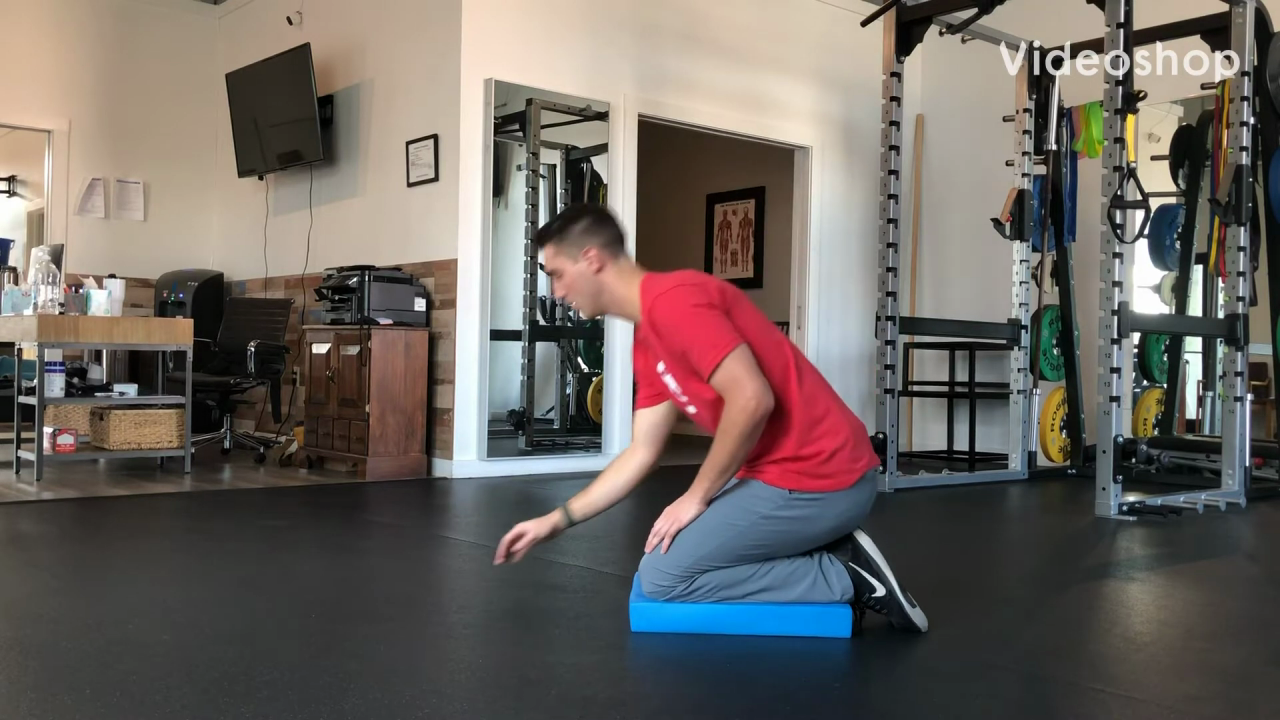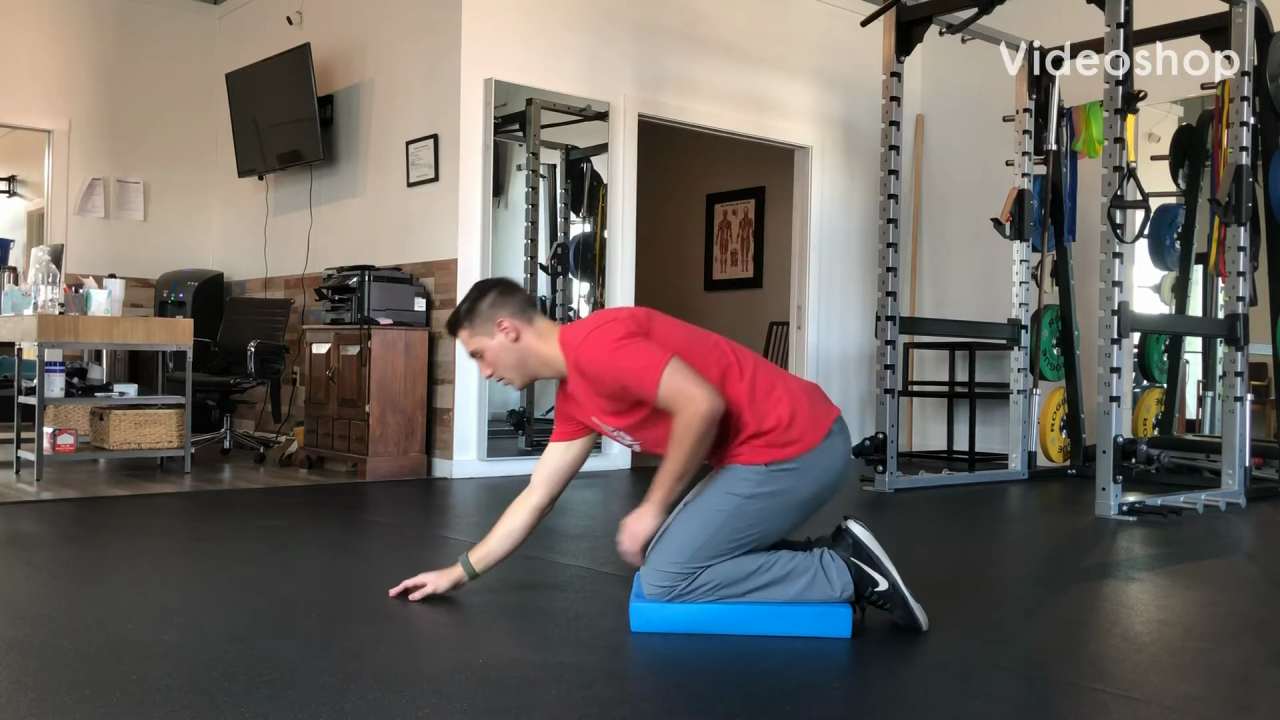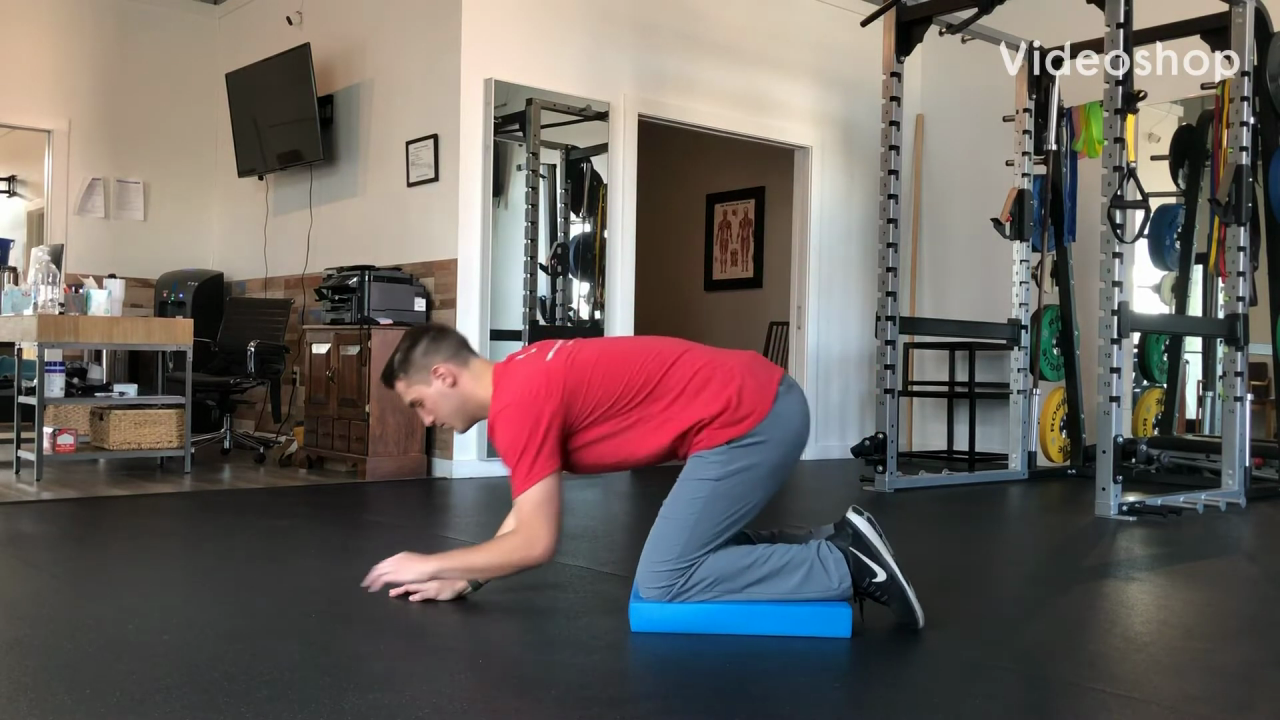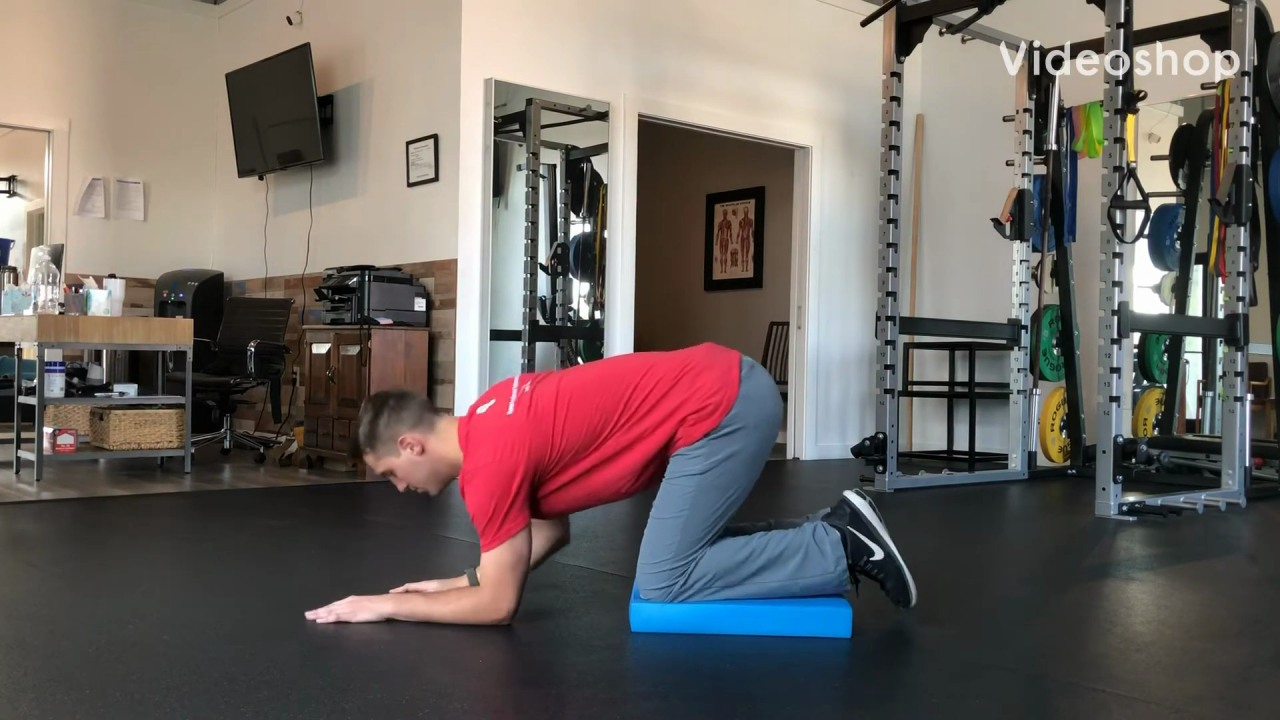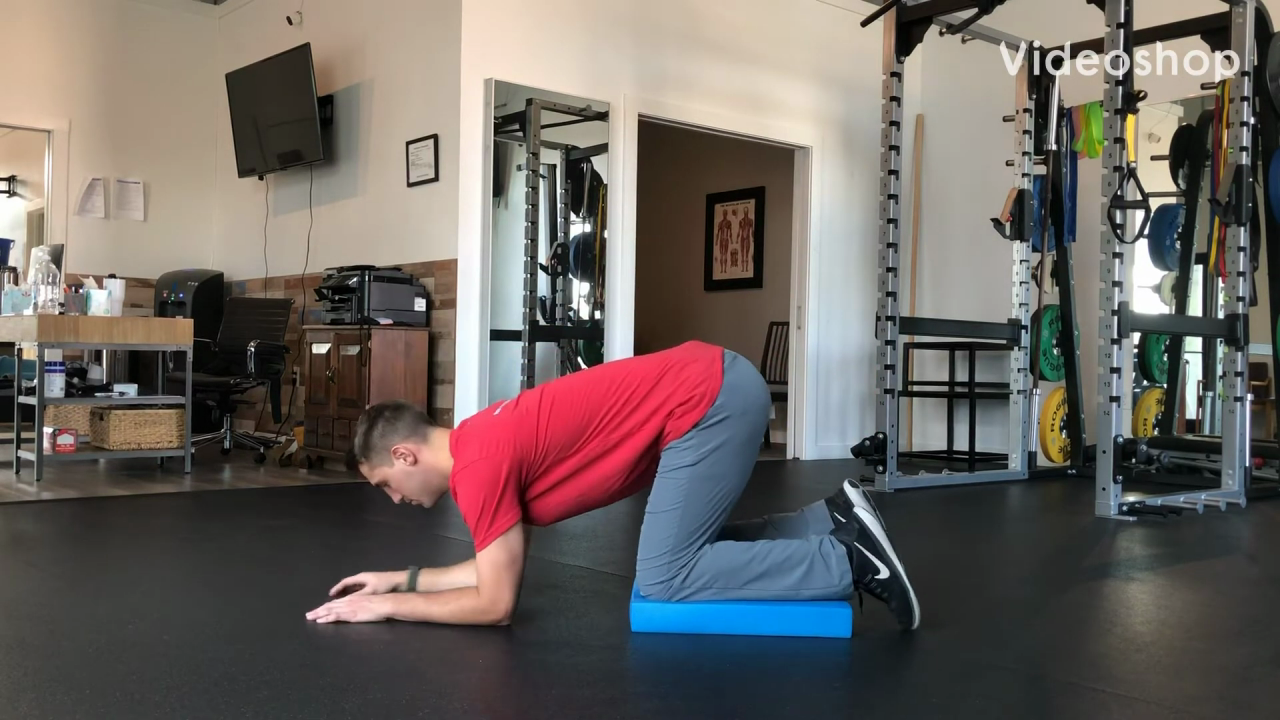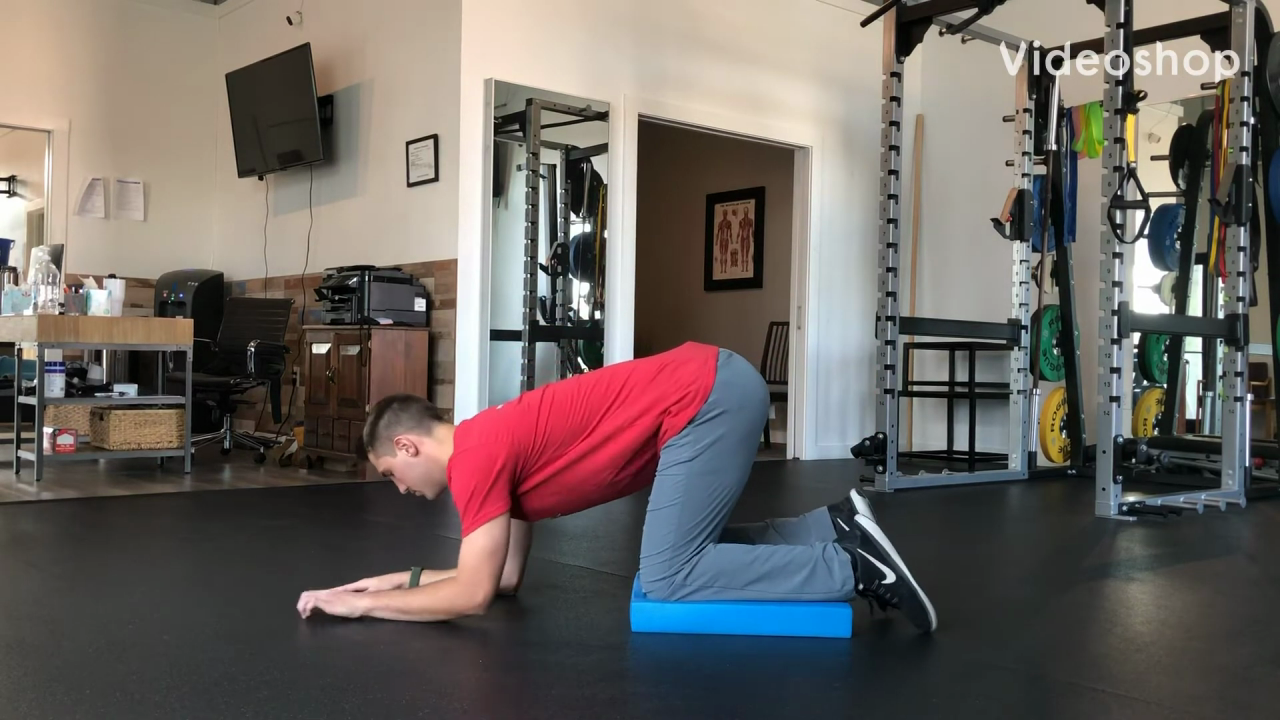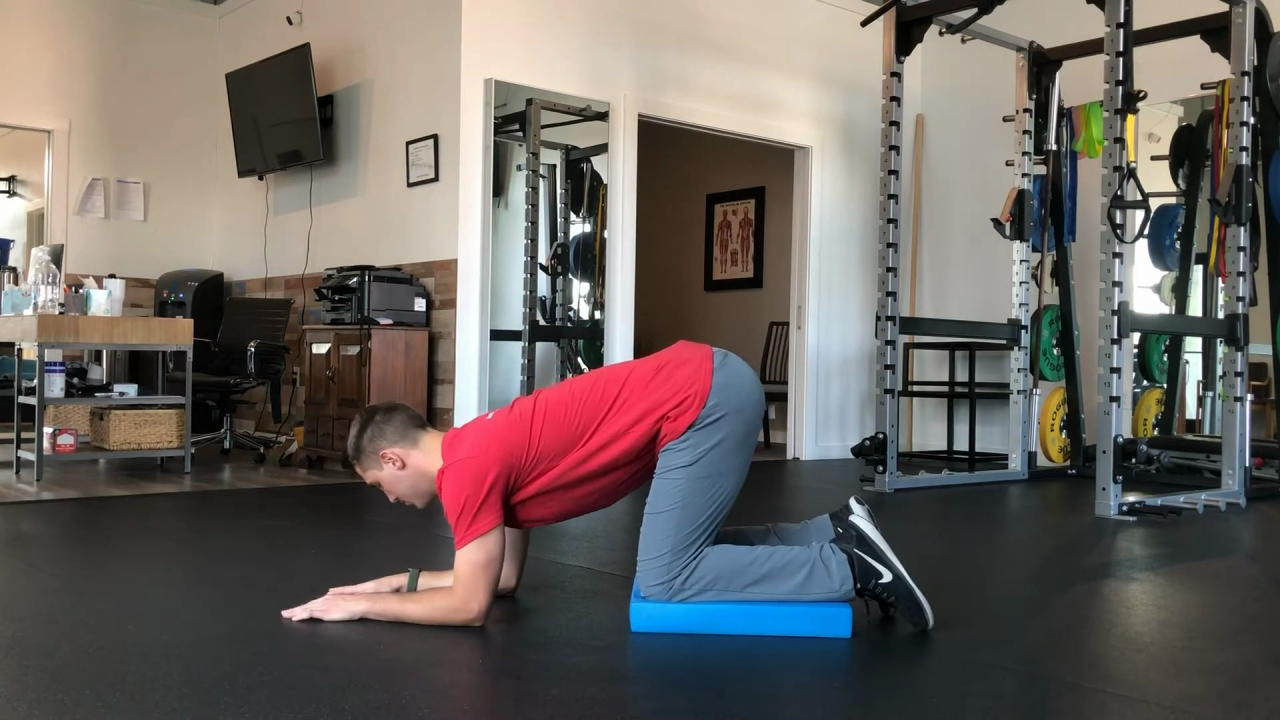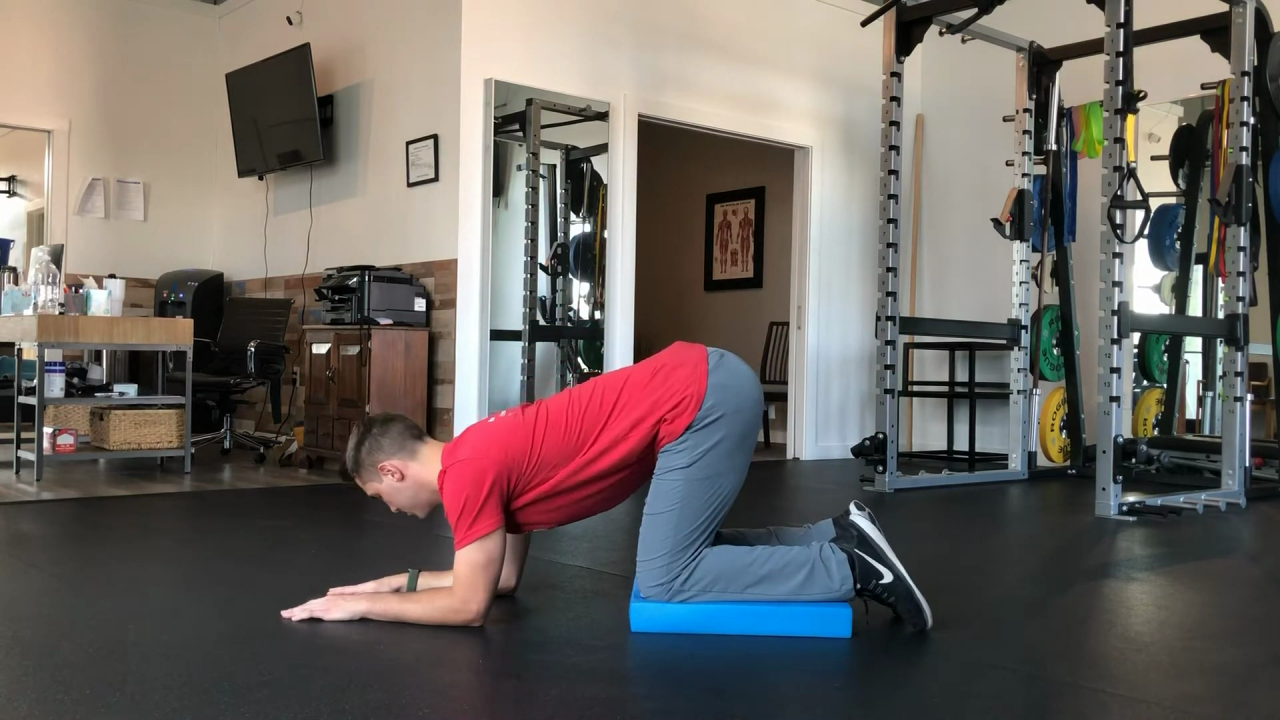
dt=0.4s
person 1, frame 1
left shoulder: (673, 299)
right shoulder: (647, 342)
left elbow: (752, 401)
right elbow: (642, 453)
left wrist: (696, 498)
right wrist: (557, 520)
left hip: (819, 478)
right hip: (801, 472)
left knee: (662, 578)
right knee: (672, 551)
left ankle: (842, 578)
right ankle: (836, 558)
person 1, frame 2
left shoulder: (594, 342)
right shoulder: (575, 395)
left elbow: (702, 405)
right elbow: (536, 497)
left wrist: (654, 507)
right wrist: (458, 572)
left hip: (795, 446)
right hip: (790, 446)
left knee: (664, 580)
right knee: (671, 553)
left ankle: (843, 575)
right ankle: (832, 556)
person 1, frame 3
left shoulder: (518, 403)
right shoulder: (524, 379)
left elbow: (538, 542)
right elbow: (527, 511)
left wrist: (434, 563)
right wrist: (460, 580)
left hip: (750, 421)
right hip: (764, 402)
left knee: (662, 584)
right knee: (689, 551)
left ankle: (845, 567)
right ankle: (835, 543)
person 1, frame 4
left shoulder: (488, 462)
right shoulder: (490, 416)
left elbow: (499, 604)
right elbow: (552, 530)
left wrist: (387, 605)
right wrist: (463, 582)
left hip: (724, 409)
right hip: (733, 384)
left knee: (664, 585)
right knee: (684, 550)
left ankle: (842, 549)
right ankle: (833, 529)
person 1, frame 5
left shoulder: (478, 464)
right shoulder: (488, 442)
left elbow: (496, 603)
right elbow: (498, 567)
left wrist: (386, 606)
right wrist: (405, 578)
left hip: (710, 400)
right hip: (721, 384)
left knee: (664, 580)
right knee: (685, 551)
left ankle: (847, 560)
right ankle: (835, 522)
person 1, frame 6
left shoulder: (476, 457)
right shoulder: (497, 449)
left elbow: (472, 594)
right elbow: (504, 574)
left wrist: (368, 602)
right wrist: (402, 578)
left hip: (708, 396)
right hip: (719, 386)
left knee: (667, 579)
right knee: (687, 551)
left ankle: (852, 568)
right ankle: (835, 526)
person 1, frame 7
left shoulder: (466, 469)
right shoulder: (489, 455)
left elbow: (470, 604)
right elbow: (501, 576)
left wrist: (362, 604)
right wrist: (401, 580)
left hip: (705, 398)
right hip: (714, 383)
left knee: (665, 583)
right knee: (685, 551)
left ankle: (848, 567)
right ankle: (836, 534)
person 1, frame 8
left shoulder: (466, 473)
right shoulder: (487, 460)
left elbow: (469, 605)
right elbow: (501, 576)
left wrist: (362, 606)
right wrist: (398, 581)
left hip: (704, 398)
right hip: (713, 382)
left knee: (664, 583)
right knee: (686, 553)
left ankle: (849, 567)
right ankle: (839, 537)
